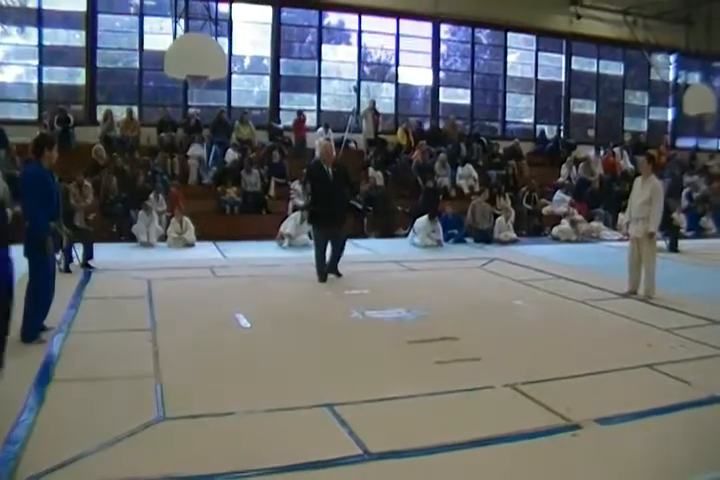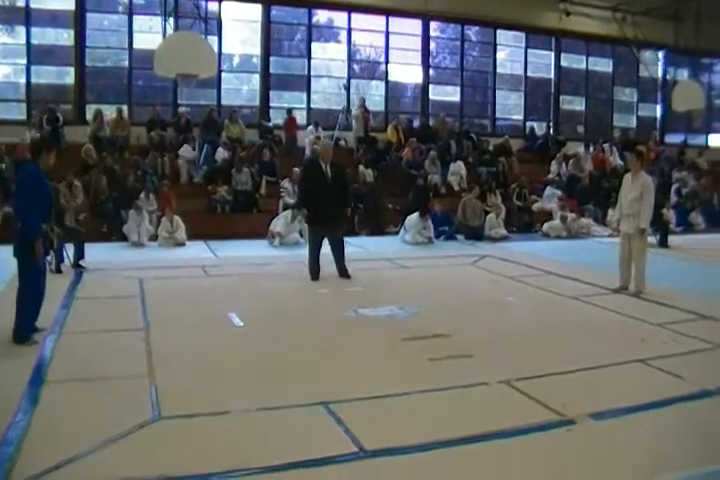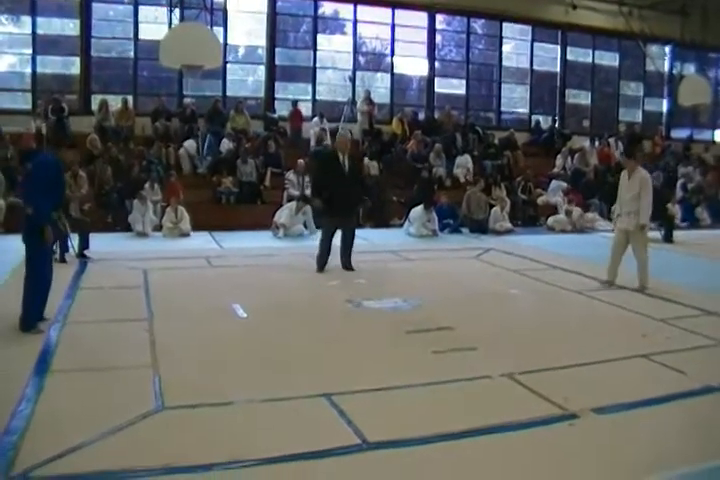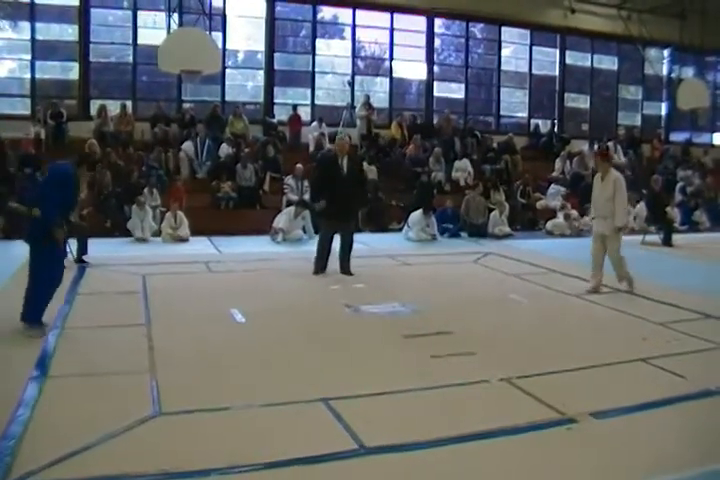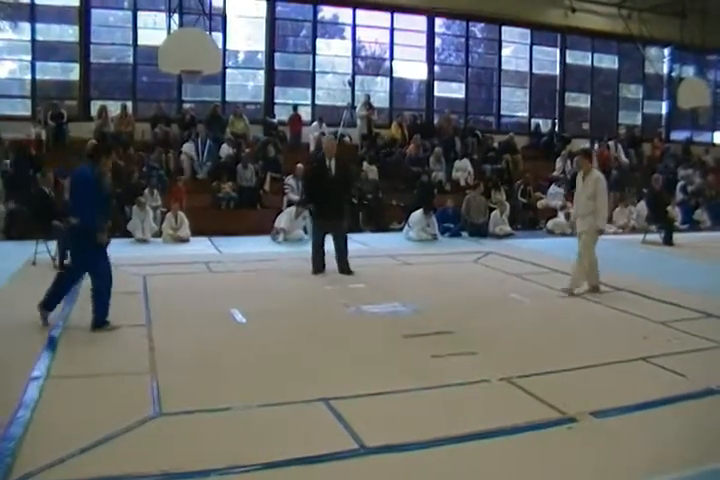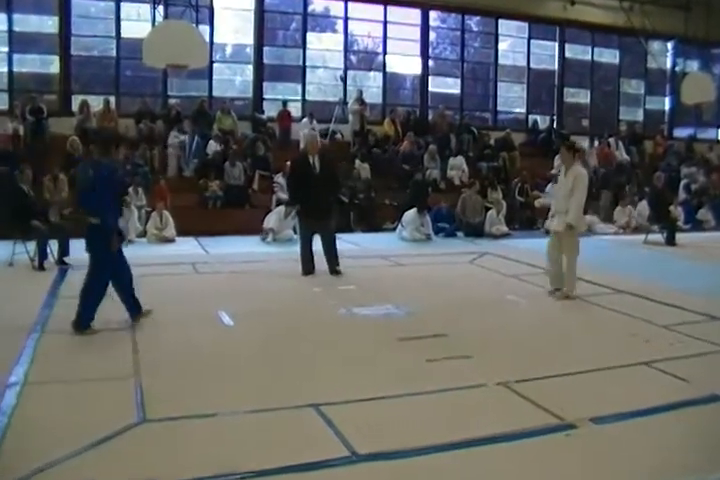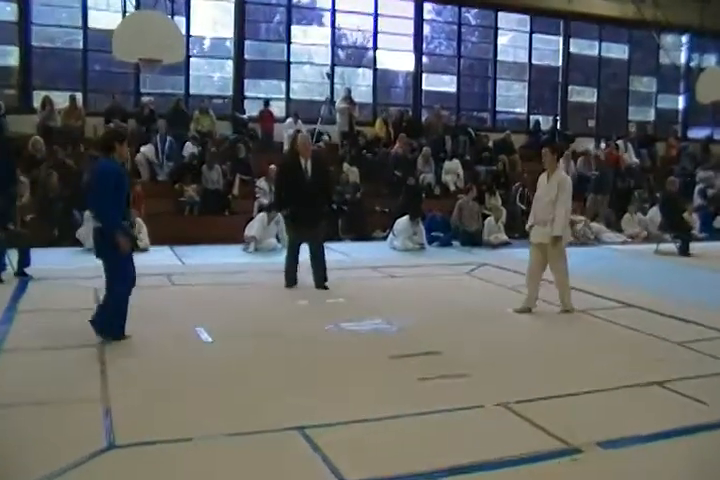
dt=0.4s
person 1, frame 1
left shoulder: (40, 173)
right shoulder: (34, 173)
right elbow: (33, 210)
left wrist: (53, 227)
right wrist: (47, 236)
left hip: (44, 231)
right hip: (41, 234)
left knee: (43, 280)
right knee: (40, 282)
left ankle: (35, 325)
right ankle: (30, 332)
person 1, frame 2
left shoulder: (34, 173)
right shoulder: (31, 175)
right elbow: (27, 211)
left wrist: (40, 236)
right wrist: (36, 239)
left hip: (34, 235)
right hip: (30, 238)
left knee: (35, 284)
right knee: (31, 286)
left ankle: (27, 325)
right ankle: (21, 333)
person 1, frame 3
left shoulder: (44, 161)
right shoulder: (49, 164)
right elbow: (39, 196)
left wrist: (48, 222)
right wrist: (46, 225)
left hip: (38, 221)
right hip: (39, 224)
left knee: (40, 272)
right knee: (39, 273)
left ankle: (34, 314)
right ankle: (28, 321)
person 1, frame 4
left shoulder: (59, 170)
right shoulder: (66, 174)
right elbow: (49, 202)
left wrist: (57, 226)
right wrist: (55, 227)
left hip: (41, 225)
right hip: (46, 228)
left knee: (40, 273)
right knee: (51, 274)
left ankle: (31, 317)
right ankle: (32, 319)
person 1, frame 5
left shoulder: (84, 173)
right shoulder: (90, 176)
right elbow: (87, 208)
right wrist: (100, 232)
left hip: (79, 230)
right hip: (88, 233)
left knee: (74, 271)
right knee: (102, 275)
left ankle: (47, 305)
right ankle: (100, 321)
person 1, frame 6
left shoulder: (95, 167)
right shoulder: (106, 171)
right elbow: (106, 206)
right wrist: (112, 235)
left hip: (98, 227)
right hip: (103, 230)
left knee: (121, 271)
right knee: (98, 276)
left ankle: (134, 310)
right ankle: (81, 323)
person 1, frame 7
left shoulder: (106, 167)
right shoulder: (108, 169)
right elbow: (106, 205)
left wrist: (122, 230)
right wrist: (118, 233)
left hip: (110, 230)
right hip: (110, 233)
left knee: (119, 278)
right knee: (123, 279)
left ankle: (113, 330)
right ankle: (105, 326)
person 2, frame 1
left shoulder: (656, 184)
right shoulder: (637, 181)
left elbow: (657, 209)
left wrist: (652, 229)
right wrist: (628, 223)
left hip: (646, 226)
right hip: (635, 225)
left knee: (648, 261)
right knee: (633, 260)
left ankle: (649, 291)
right ankle: (632, 287)
person 2, frame 2
left shoulder: (646, 180)
right shoulder: (626, 177)
left elbow: (648, 205)
left wrist: (643, 225)
right wrist: (618, 219)
left hip: (637, 223)
right hip: (625, 221)
left knee: (638, 257)
right knee: (624, 256)
left ankle: (639, 286)
right ankle: (624, 283)
person 2, frame 3
left shoulder: (644, 176)
right shoulder: (623, 174)
left elbow: (646, 200)
left wrist: (643, 221)
right wrist: (617, 214)
left hip: (637, 219)
right hip: (623, 218)
left knee: (640, 253)
right knee: (616, 249)
left ankle: (643, 282)
right ankle: (610, 278)
person 2, frame 4
left shoulder: (617, 178)
right shoulder: (597, 177)
left elbow: (621, 201)
left wrist: (619, 223)
right wrist: (593, 217)
left hip: (612, 222)
right hip: (599, 222)
left knee: (614, 254)
right knee: (596, 255)
left ankle: (626, 277)
right ankle: (595, 284)
person 2, frame 5
left shoulder: (598, 178)
right shoulder: (580, 176)
left elbow: (602, 203)
left wrist: (600, 225)
right wrist: (574, 217)
left hip: (591, 222)
right hip: (581, 221)
left knee: (583, 254)
right knee: (589, 254)
left ankle: (572, 287)
right ankle: (594, 284)
person 2, frame 6
left shoulder: (580, 173)
right shoulder: (563, 170)
left elbow: (578, 199)
left wrist: (571, 221)
right wrist: (552, 214)
left hip: (570, 221)
right hip: (558, 218)
left knee: (570, 256)
right knee: (552, 252)
left ankle: (569, 290)
right ankle: (556, 285)
person 2, frame 7
left shoulder: (563, 179)
right shoulder: (542, 177)
left elbow: (563, 208)
left wrist: (557, 233)
right wrist: (531, 225)
left hip: (554, 231)
right hip: (539, 230)
left knee: (559, 269)
right knee: (533, 269)
left ankle: (567, 304)
right ankle: (529, 304)
person 3, frame 1
left shoulder: (340, 168)
right shoulder: (313, 168)
left elbow: (348, 184)
right elbow: (307, 186)
right wrist: (308, 189)
left hip: (337, 212)
right hip: (320, 213)
left knee: (339, 242)
right knee: (320, 246)
left ankle: (332, 266)
right ankle: (322, 272)
person 3, frame 2
left shoulder: (338, 168)
right shoulder: (310, 168)
left elbow: (344, 188)
right elbow: (303, 188)
left wrist: (346, 206)
right wrist: (304, 206)
left hip: (334, 212)
right hip: (316, 213)
left knee: (338, 243)
right knee: (314, 245)
left ankle: (342, 270)
right ankle: (314, 272)
person 3, frame 3
left shoulder: (355, 160)
right shoulder: (327, 158)
left elbow: (360, 181)
right elbow: (318, 178)
left wrist: (360, 198)
right wrist: (318, 196)
left hip: (350, 204)
right hip: (331, 203)
left knee: (348, 235)
right knee: (326, 235)
left ankle: (346, 262)
right ankle: (321, 263)
person 3, frame 4
left shoulder: (355, 164)
right shoulder: (326, 162)
left elbow: (361, 184)
right elbow: (318, 181)
left wrist: (360, 200)
right wrist: (318, 199)
left hip: (348, 206)
right hip: (330, 206)
left knee: (347, 240)
right knee: (325, 238)
left ankle: (345, 267)
right ankle: (320, 266)
person 3, frame 5
left shoulder: (342, 164)
right shoulder: (315, 164)
left elbow: (348, 183)
right elbow: (308, 184)
left wrist: (346, 199)
right wrist: (309, 202)
left hip: (337, 207)
right hip: (319, 206)
left knee: (341, 238)
right knee: (317, 239)
left ankle: (344, 266)
right ankle: (318, 266)
person 3, frame 6
left shoulder: (326, 160)
right shoulder: (298, 162)
left elbow: (335, 180)
right elbow: (291, 183)
left wrist: (333, 197)
right wrist: (295, 202)
left hip: (324, 205)
right hip: (305, 206)
left knee: (329, 237)
right knee: (305, 239)
left ankle: (333, 266)
right ankle: (307, 267)
person 3, frame 7
left shoulder: (320, 165)
right shoulder: (288, 165)
left elbow: (327, 186)
right elbow: (280, 187)
left wrist: (326, 204)
right wrist: (283, 206)
left hip: (315, 212)
right hip: (295, 212)
left knee: (317, 248)
right knee: (293, 248)
left ankle: (320, 280)
right ankle: (290, 279)
